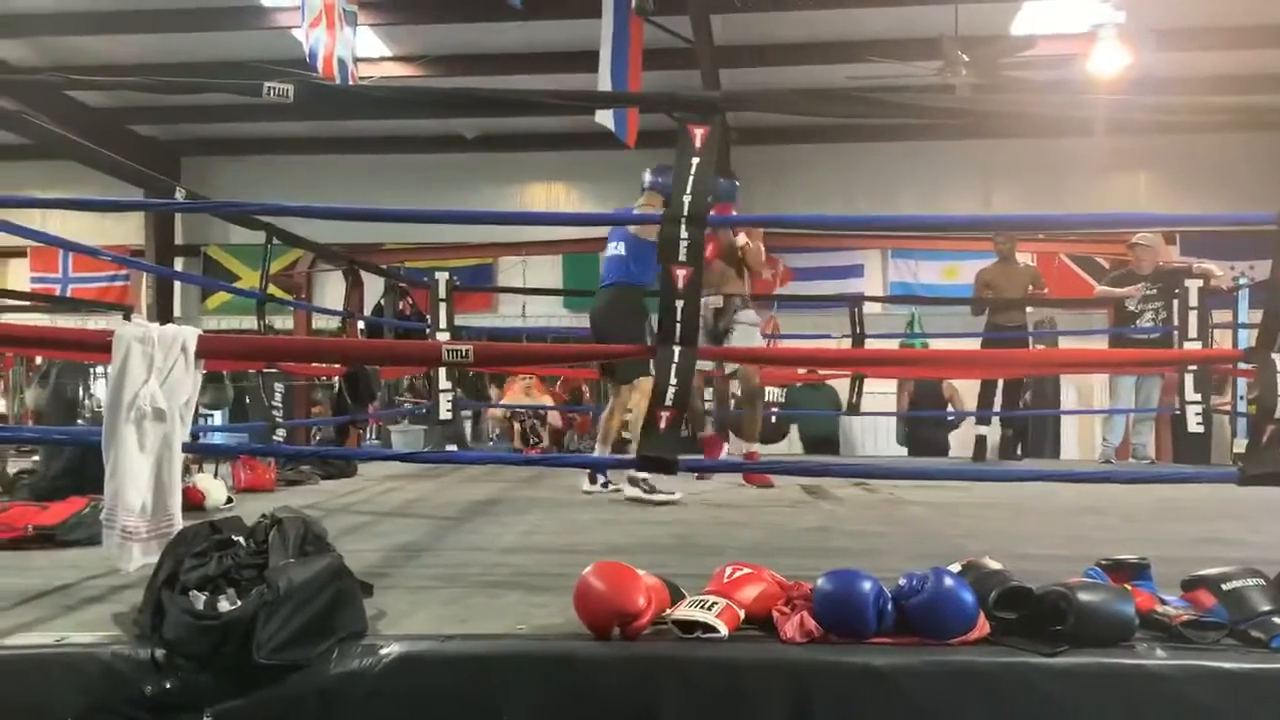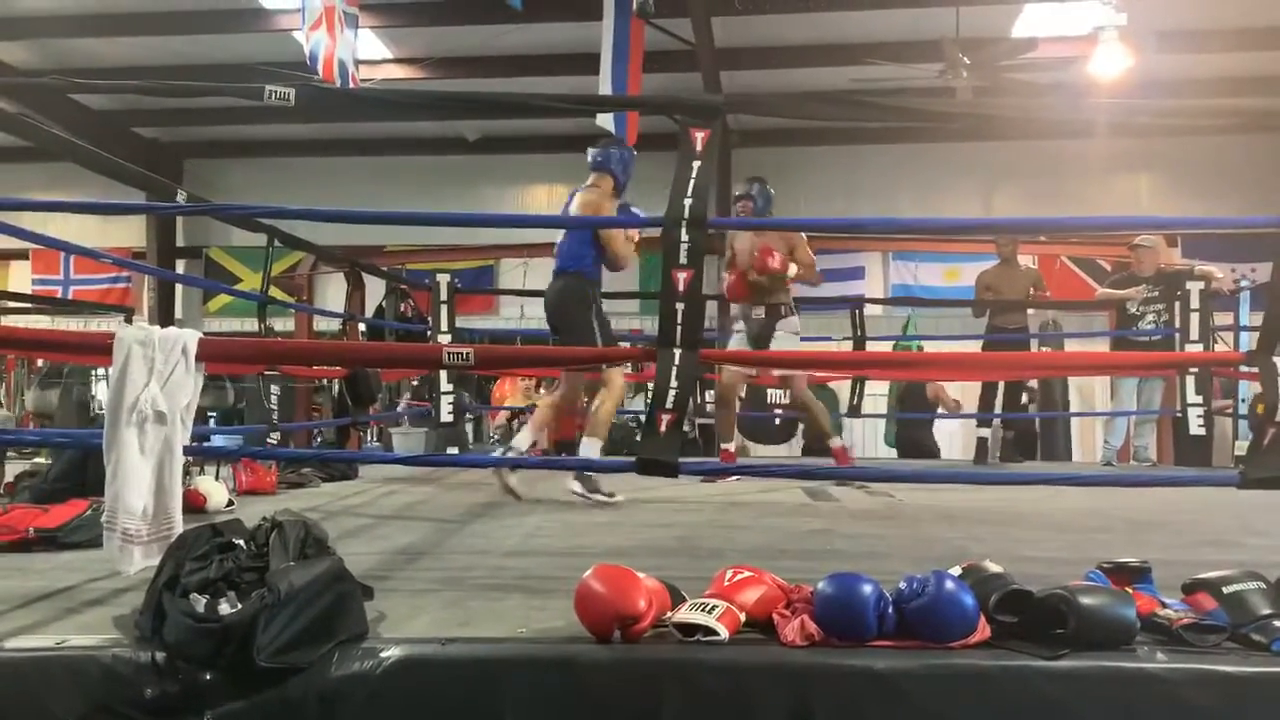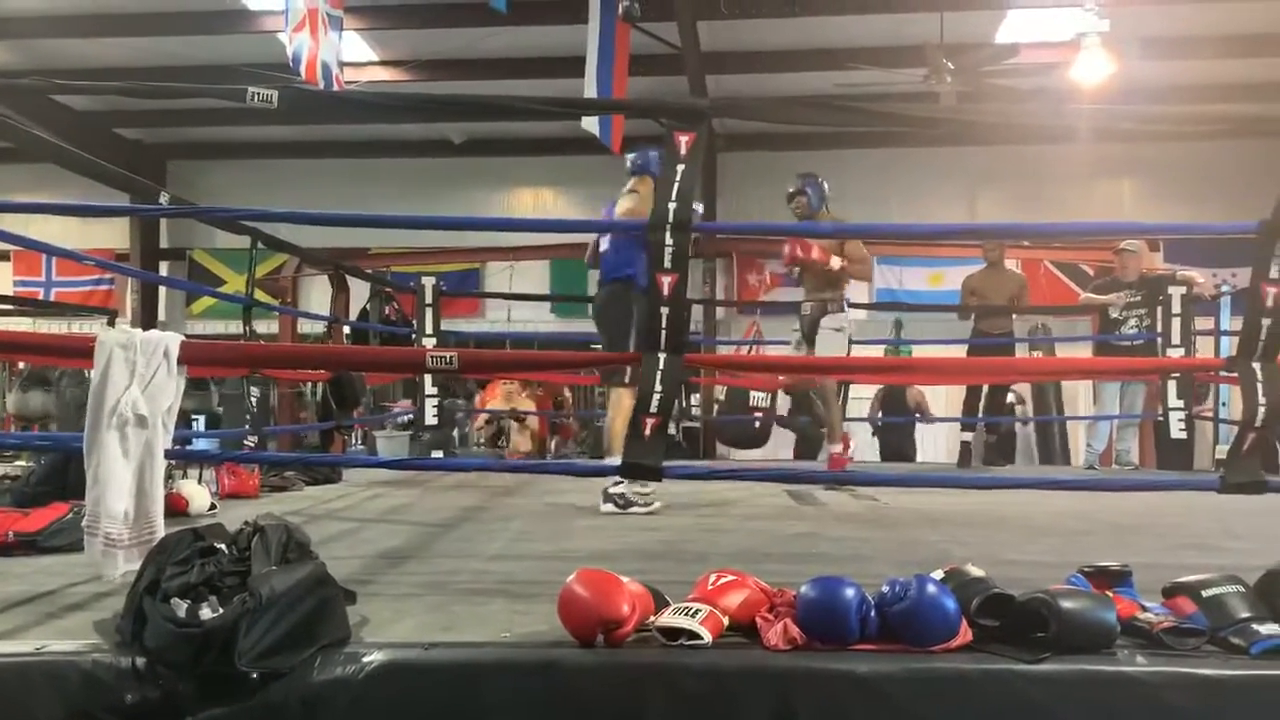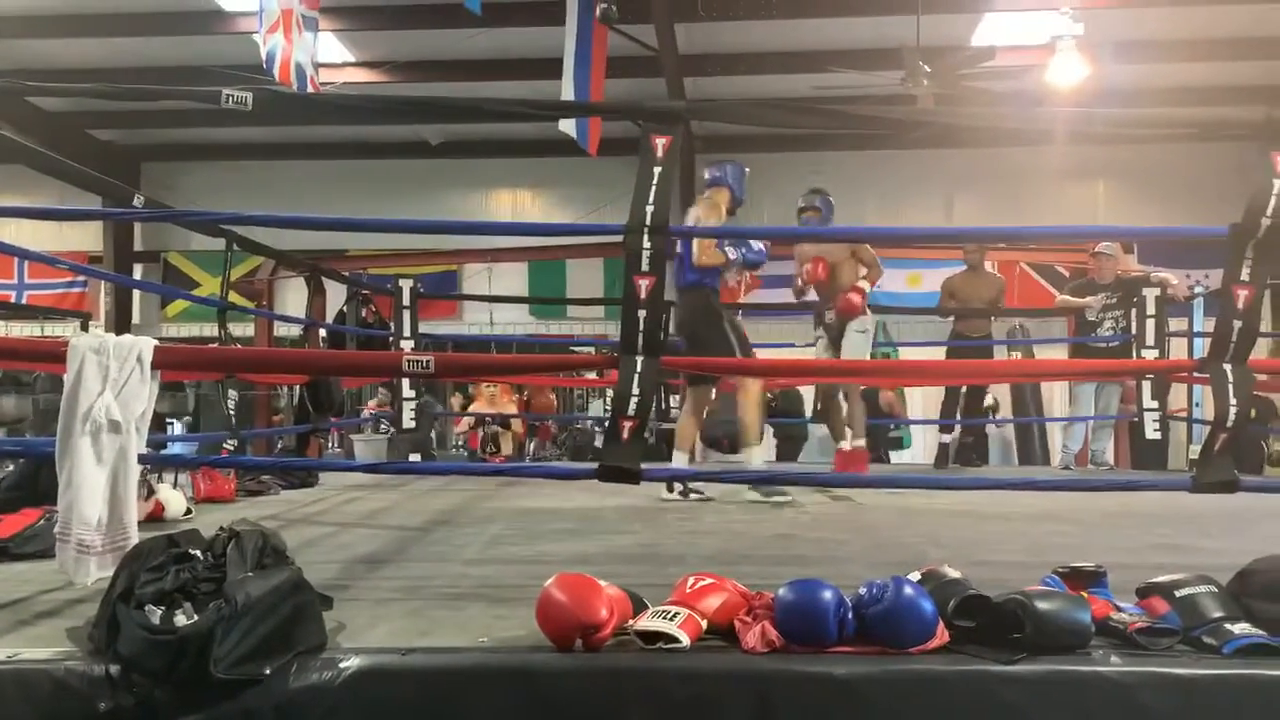
dt=0.5s
person 1, frame 1
right shoulder: (660, 218)
left hip: (603, 304)
right hip: (627, 305)
left knee: (620, 394)
right knee: (646, 388)
left ankle: (596, 473)
right ankle: (637, 476)
person 1, frame 2
left shoulder: (579, 198)
right shoulder: (600, 201)
right elbow: (621, 261)
left wrist: (600, 246)
right wrist: (630, 232)
left hip: (564, 292)
right hip: (578, 295)
left knee: (570, 388)
right knee: (614, 381)
left ankle: (513, 453)
right ankle: (584, 470)
person 1, frame 3
left shoulder: (618, 204)
right shoulder: (644, 204)
left elbow: (590, 258)
left hip: (610, 297)
right hip: (625, 300)
left knee: (632, 386)
right knee: (625, 392)
left ankle: (626, 473)
right ankle: (615, 490)
person 1, frame 4
left shoulder: (698, 212)
right shoulder: (711, 208)
right elbow: (701, 257)
left wrist: (734, 257)
right wrist: (738, 255)
left hip: (688, 304)
right hip: (702, 304)
left knee: (696, 394)
right knee: (749, 384)
left ankle: (676, 480)
person 2, frame 1
left shoulder: (748, 225)
left elbow: (758, 265)
left wrist: (736, 234)
right wrist: (701, 253)
left hip: (739, 311)
right hip: (703, 310)
left knee: (752, 385)
right knee: (688, 386)
left ankle: (751, 459)
right ankle: (709, 439)
person 2, frame 2
left shoulder: (788, 236)
right shoulder: (735, 237)
left elbow: (815, 277)
left wrist: (786, 268)
right wrist: (732, 283)
left hip: (781, 319)
right hip: (747, 320)
left knee: (798, 390)
right knee: (725, 388)
left ankle: (840, 452)
right ankle: (727, 458)
person 2, frame 3
right shoulder: (800, 234)
left elbow: (866, 270)
left wrist: (828, 260)
right wrist: (792, 263)
left hip: (831, 312)
right hip: (807, 312)
left knee: (825, 385)
left ankle: (838, 458)
right ankle: (836, 440)
person 2, frame 4
left shoulder: (847, 239)
right shoulder: (802, 250)
left elbow: (876, 268)
right elbow: (797, 294)
left wrist: (860, 290)
right wrist: (804, 279)
left hip: (854, 320)
right hip: (826, 323)
left knee: (849, 384)
right knee: (826, 390)
left ankle: (859, 453)
right ankle: (846, 453)
person 3, frame 1
left shoulder: (1168, 274)
right shoulder: (1121, 277)
left elbow: (1200, 267)
right elbow: (1098, 292)
left wrist: (1217, 274)
right wrist: (1123, 292)
right hip: (1125, 351)
left knee: (1148, 407)
right knee: (1119, 404)
left ankle: (1141, 450)
right ankle: (1108, 450)
person 3, frame 2
left shoulder: (1169, 276)
right shoulder: (1122, 280)
left elbow: (1202, 270)
right elbow: (1099, 295)
left wrist: (1218, 277)
right wrist: (1125, 294)
right hip: (1127, 354)
left knee: (1150, 410)
right knee: (1121, 406)
left ankle: (1142, 452)
right ankle: (1109, 453)
person 3, frame 3
left shoulder: (1152, 281)
right shoulder: (1105, 285)
left elbow: (1184, 275)
right elbow: (1083, 299)
left wrist: (1200, 282)
right wrist: (1106, 299)
left hip: (1141, 359)
right hip: (1110, 358)
left knee: (1133, 413)
right knee: (1104, 410)
left ankle: (1124, 455)
right ankle: (1091, 456)
person 3, frame 4
left shoulder: (1127, 283)
right shoulder: (1081, 286)
left elbow: (1158, 276)
right elbow: (1059, 301)
left wrist: (1174, 284)
right wrist: (1083, 302)
left hip: (1116, 360)
right hip: (1085, 359)
left knee: (1108, 413)
right knee: (1080, 411)
left ankle: (1098, 455)
right ankle: (1067, 456)
person 4, frame 1
left shoulder: (1030, 272)
right shoulder: (985, 274)
right elbow: (975, 310)
left wrist: (1036, 296)
right wrist: (984, 301)
left hip: (1019, 333)
right hip: (994, 332)
left knee: (1014, 388)
right knee: (988, 386)
left ankle: (1007, 443)
right ankle: (981, 442)
person 4, frame 2
left shoulder: (1032, 274)
right shoulder: (986, 276)
left elbow: (1047, 300)
right elbow: (976, 312)
left wrist: (1038, 298)
right wrist: (985, 303)
left hip: (1020, 335)
right hip: (995, 334)
left knee: (1015, 390)
right knee: (989, 388)
left ankle: (1007, 445)
right ankle: (982, 444)
person 4, frame 3
left shoulder: (1018, 279)
right shoulder: (972, 280)
left elbow: (1024, 309)
right elbow: (961, 315)
left wrist: (1016, 306)
right wrist: (970, 307)
left hip: (1006, 340)
right hip: (980, 338)
left knee: (999, 395)
right knee: (973, 392)
left ankle: (990, 449)
right ankle: (966, 448)
person 4, frame 4
left shoulder: (998, 282)
right shoulder: (952, 282)
right elbow: (940, 310)
left wrist: (996, 310)
right wrist: (951, 309)
left hip: (984, 342)
right hip: (959, 341)
left knee: (977, 397)
right knee: (952, 394)
left ankle: (966, 449)
right ankle: (943, 448)
